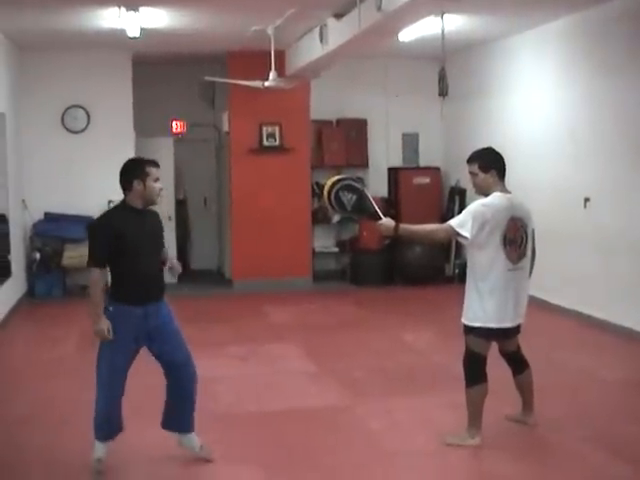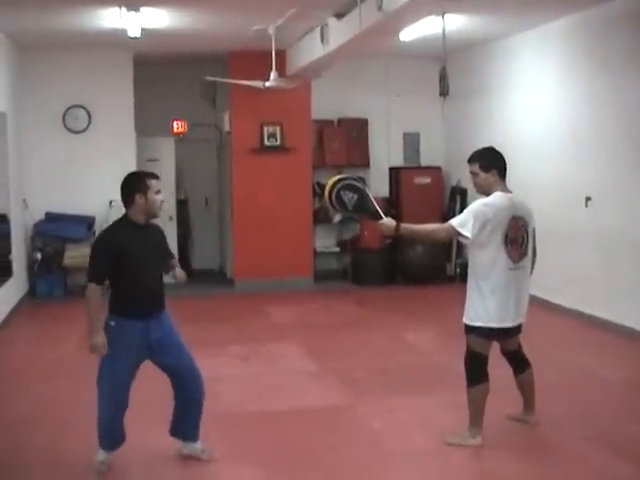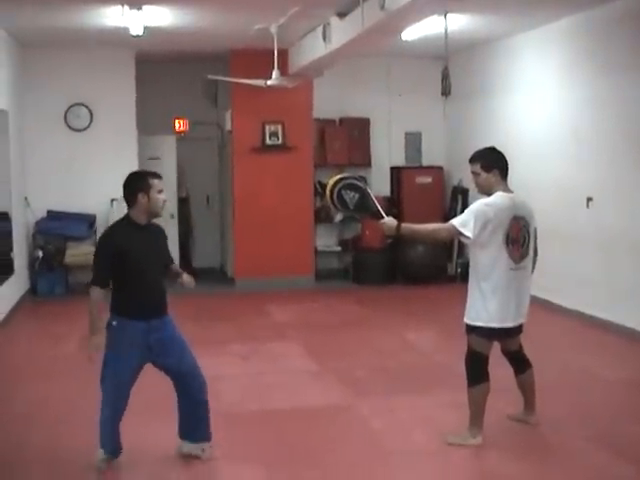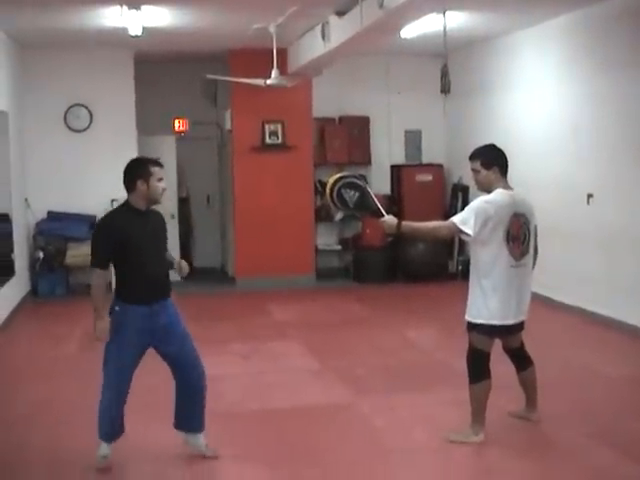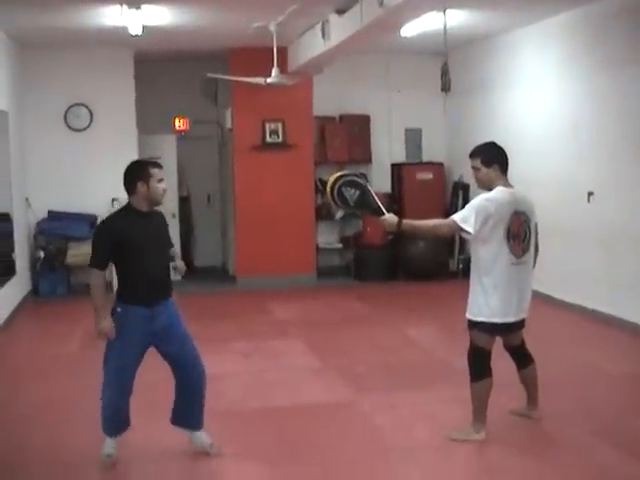
dt=0.1s
person 1, frame 1
left shoulder: (153, 219)
right shoulder: (108, 223)
right elbow: (96, 271)
left wrist: (170, 262)
right wrist: (98, 316)
left hip: (158, 310)
right hip: (123, 314)
left knee: (183, 372)
right knee: (110, 383)
left ankle: (185, 434)
right ankle: (102, 443)
person 1, frame 2
left shoulder: (156, 233)
right shoulder: (111, 238)
right elbow: (95, 285)
left wrist: (176, 270)
right wrist: (96, 330)
left hip: (159, 322)
right hip: (124, 327)
left knee: (191, 381)
right knee: (112, 394)
left ankle: (187, 441)
right ankle: (107, 448)
person 1, frame 3
left shoulder: (158, 233)
right shoulder: (113, 238)
right elbow: (98, 287)
left wrist: (181, 275)
right wrist: (96, 332)
left hip: (161, 324)
right hip: (126, 327)
left knee: (194, 384)
right knee: (114, 396)
left ankle: (191, 441)
right ankle: (107, 451)
person 1, frame 4
left shoulder: (157, 219)
right shoulder: (112, 224)
right elbow: (98, 272)
left wrist: (177, 263)
right wrist: (101, 315)
left hip: (164, 309)
right hip: (129, 313)
left knee: (192, 372)
right knee: (116, 382)
left ankle: (193, 435)
right ankle: (107, 443)
person 1, frame 5
left shoulder: (159, 220)
right shoulder: (112, 226)
right elbow: (97, 272)
left wrist: (176, 260)
right wrist: (101, 315)
left hip: (165, 310)
right hip: (131, 314)
left knee: (192, 371)
right knee: (117, 380)
left ankle: (195, 431)
right ankle: (111, 437)
person 2, frame 1
left shoulder: (485, 208)
right shoulder: (522, 208)
left elbow: (441, 233)
right elbow: (530, 254)
left wrist: (396, 228)
left hip: (486, 303)
right hip: (511, 300)
left knee: (474, 364)
right knee: (513, 355)
left ankle: (472, 433)
right ankle: (528, 412)
person 2, frame 2
left shoulder: (486, 208)
right shoulder: (523, 208)
left elbow: (442, 232)
right elbow: (530, 254)
left wrist: (397, 228)
left hip: (488, 303)
right hip: (513, 301)
left knee: (475, 363)
right knee: (514, 354)
left ankle: (474, 432)
right ankle: (529, 411)
person 2, frame 3
left shoulder: (487, 208)
right shoulder: (524, 208)
left elbow: (444, 232)
right elbow: (532, 254)
left wrist: (398, 227)
left hip: (489, 303)
right hip: (513, 300)
left knee: (476, 363)
right knee: (515, 354)
left ankle: (474, 432)
right ankle: (529, 411)
person 2, frame 4
left shoulder: (487, 205)
right shoulder: (524, 205)
left elbow: (444, 230)
right elbow: (532, 250)
left wrist: (399, 226)
left hip: (490, 300)
right hip: (514, 298)
left knee: (477, 360)
right knee: (516, 351)
left ankle: (476, 430)
right ankle: (531, 408)
person 2, frame 5
left shoulder: (488, 203)
right shoulder: (525, 202)
left elbow: (445, 228)
right elbow: (533, 248)
left wrist: (400, 224)
left hip: (491, 298)
right hip: (515, 295)
left knee: (479, 359)
right knee: (517, 349)
left ankle: (478, 428)
right ankle: (533, 406)
